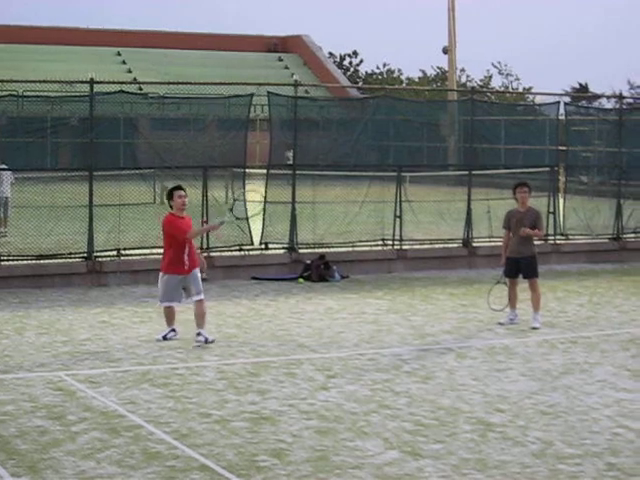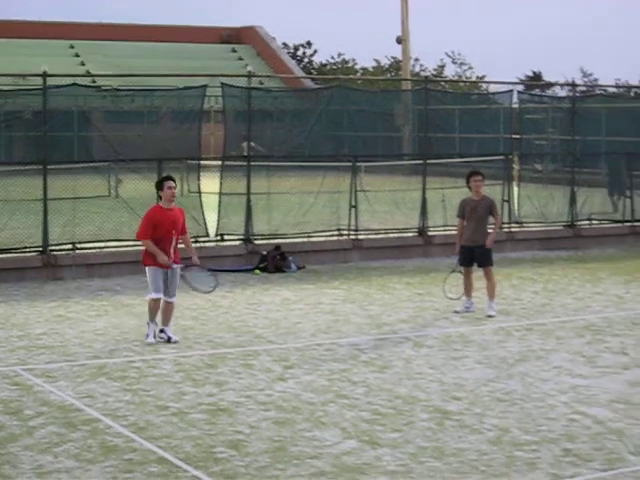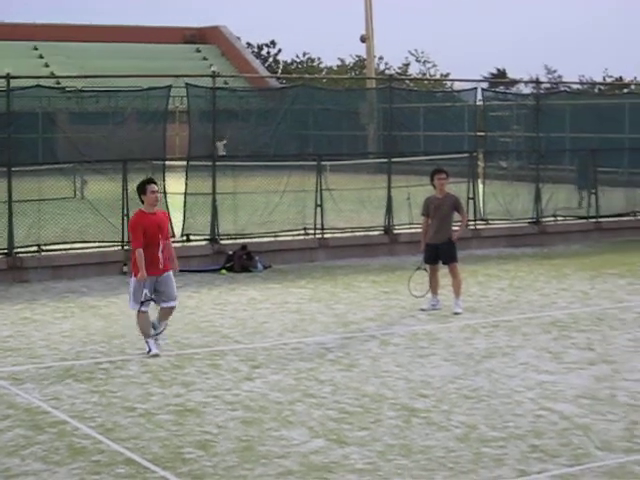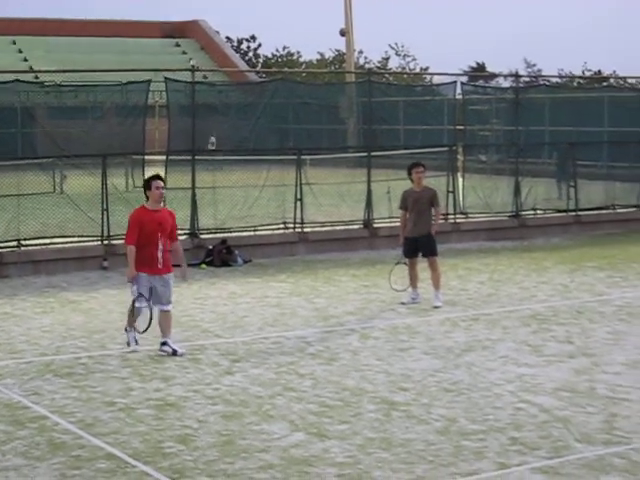
dt=0.5s
person 1, frame 1
left shoulder: (188, 219)
right shoulder: (169, 221)
right elbow: (189, 234)
left wrist: (199, 256)
right wrist: (209, 228)
left hip: (191, 268)
right hip: (171, 270)
left knee: (199, 299)
right knee: (167, 302)
left ankle: (201, 333)
right ankle: (171, 329)
person 1, frame 2
left shoulder: (180, 212)
right shoulder: (153, 214)
left elbow: (183, 235)
right elbow: (143, 238)
left wrist: (193, 254)
right wrist: (159, 254)
left hip: (173, 263)
right hip: (155, 262)
left knee: (170, 298)
right knee: (156, 296)
left ankle: (164, 329)
right ankle: (151, 324)
person 1, frame 3
left shoulder: (164, 216)
right shoulder: (137, 220)
right elbow: (137, 248)
left wrist: (173, 260)
right wrist: (141, 271)
left hip: (164, 269)
right hip: (144, 271)
left knee: (171, 303)
right knee: (142, 308)
left ankle: (156, 326)
right ankle: (149, 341)
person 1, frame 4
left shoulder: (170, 215)
right shoulder: (137, 215)
left elbow: (174, 241)
right elbow: (130, 244)
left wrist: (183, 264)
right wrist: (131, 268)
left hip: (164, 270)
right hip: (142, 270)
left knee: (165, 307)
right knee: (138, 305)
left ankle: (166, 342)
right ankle: (130, 329)
person 2, frame 1
left shoulder: (535, 213)
right shoulder: (510, 214)
left elbow: (541, 233)
right elbow: (506, 235)
left wrist: (530, 232)
right wrist: (503, 255)
left hip: (528, 255)
right hip: (512, 255)
left knee: (533, 285)
right knee: (512, 284)
left ankle: (536, 317)
right ankle: (512, 315)
person 2, frame 2
left shoulder: (489, 202)
right shoulder: (464, 203)
left elbow: (498, 220)
right elbow: (461, 224)
left wrist: (492, 236)
right wrist: (458, 243)
left hip: (483, 244)
right hip: (466, 244)
left knee: (488, 273)
right knee: (467, 273)
left ankle: (492, 305)
right ankle: (468, 303)
person 2, frame 3
left shoulder: (453, 199)
right shoulder: (428, 201)
left elbow: (464, 216)
right elbow: (425, 222)
left wrist: (459, 231)
right wrist: (423, 241)
left hip: (447, 241)
right hip: (431, 241)
left knee: (454, 270)
right knee: (432, 270)
left ankle: (458, 302)
right ankle: (434, 301)
person 2, frame 4
left shoulder: (431, 192)
right shoulder: (406, 194)
left elbow: (437, 211)
right elbow: (403, 216)
left wrist: (434, 226)
right wrist: (401, 235)
left hip: (426, 234)
right hip: (410, 235)
left knee: (433, 264)
right knee: (412, 264)
left ankle: (437, 295)
right ankle: (414, 294)
